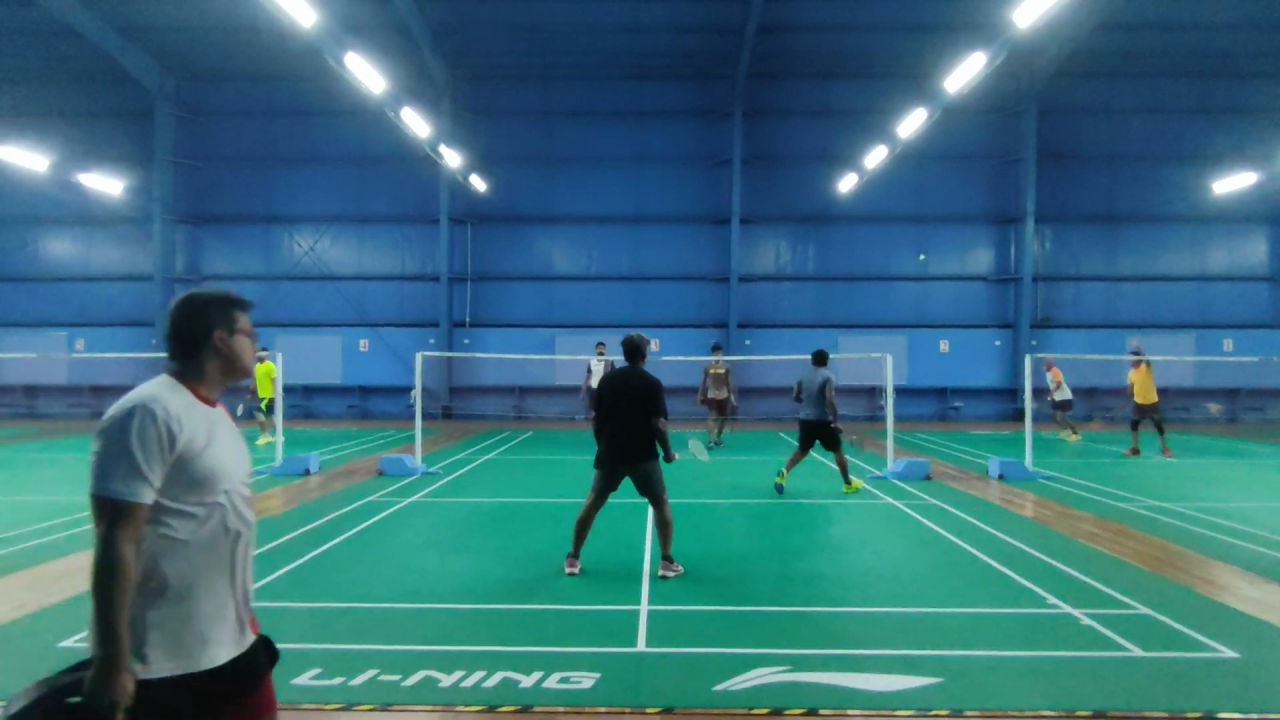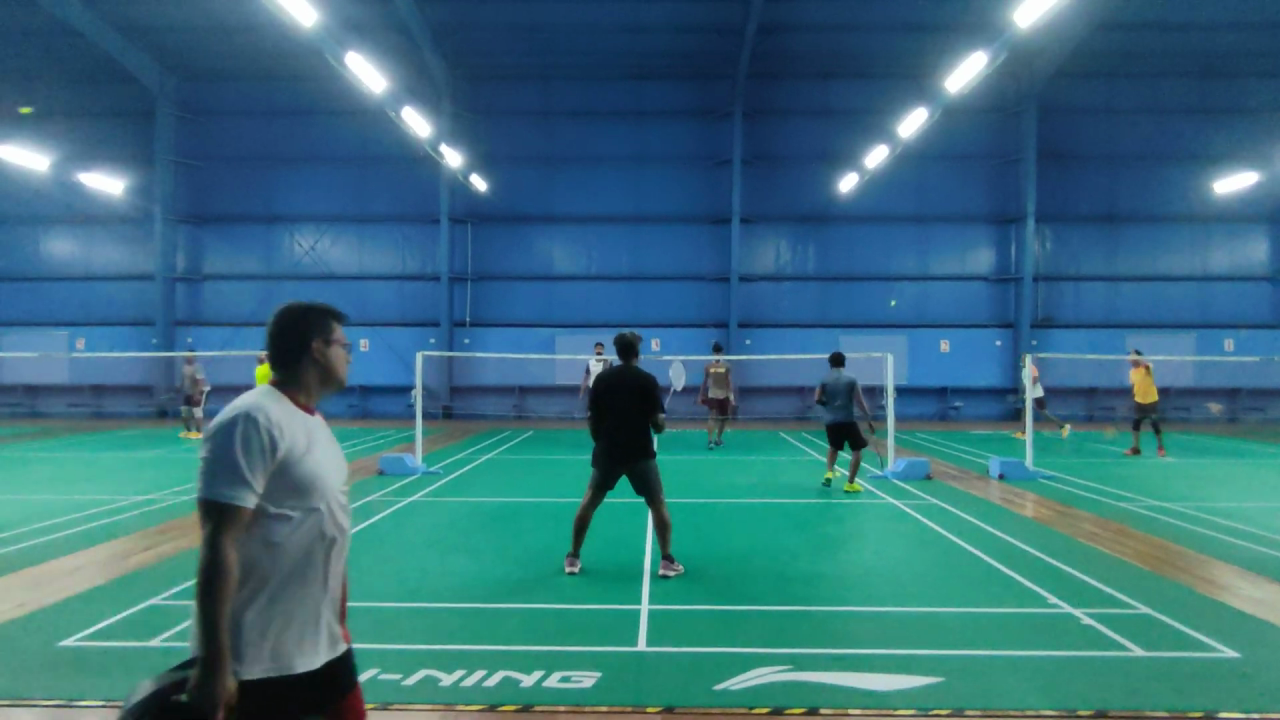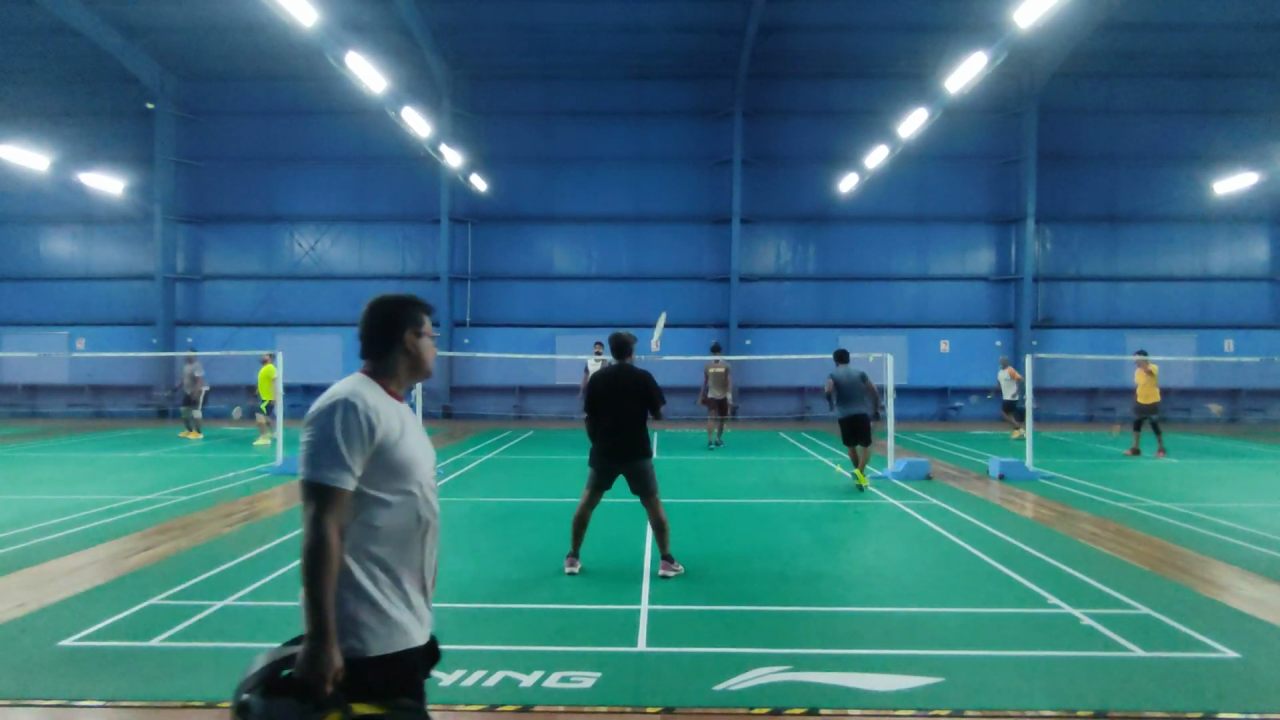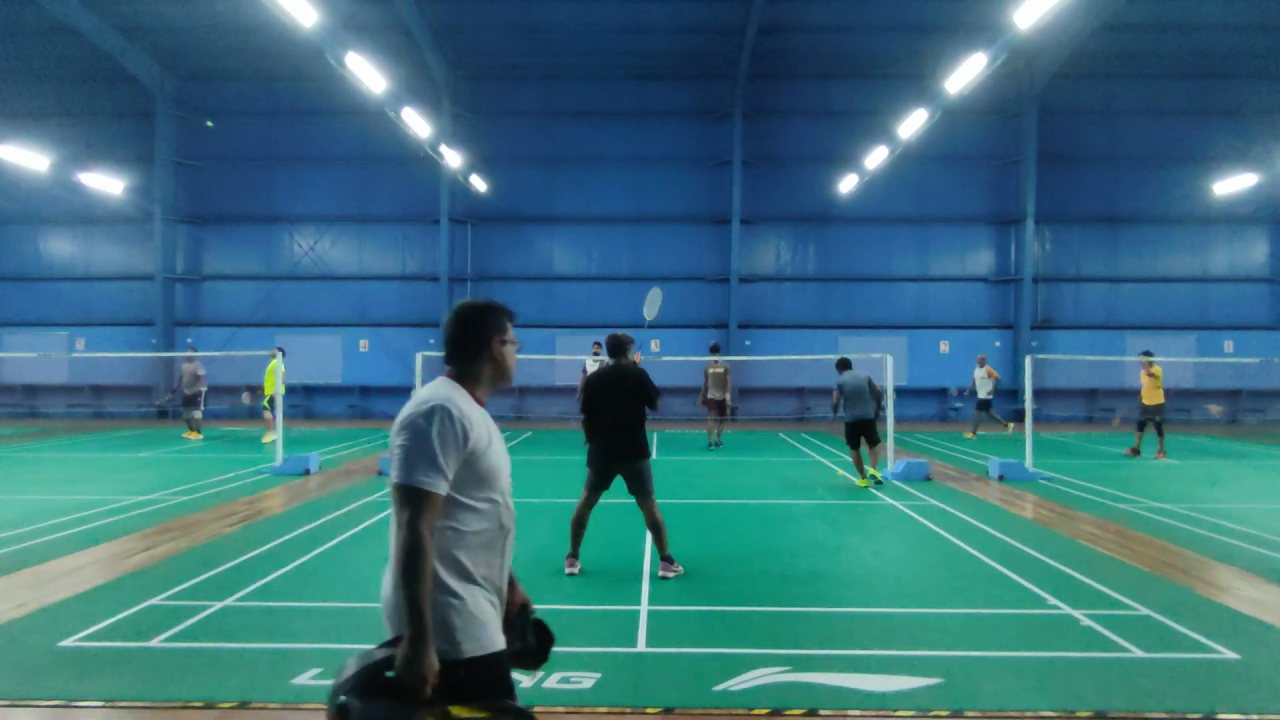
dt=0.2s
person 1, frame 1
left shoulder: (214, 413)
right shoulder: (149, 414)
right elbow: (116, 544)
right wrist: (111, 663)
left hip: (229, 637)
right hip: (162, 654)
person 1, frame 2
left shoulder: (311, 420)
right shoulder: (252, 422)
right elbow: (220, 547)
right wrist: (214, 664)
left hip: (321, 642)
right hip: (258, 656)
person 1, frame 3
left shoulder: (396, 408)
right shoulder: (349, 408)
right elbow: (322, 527)
right wrist: (320, 638)
left hip: (404, 621)
right hip: (369, 629)
person 1, frame 4
left shoulder: (467, 410)
right shoulder: (441, 413)
right elbow: (415, 531)
left wrist: (508, 587)
right wrist: (418, 639)
left hip: (467, 615)
right hip: (452, 624)
person 2, frame 1
left shoulder: (607, 379)
right shoulder: (652, 383)
left elbow: (596, 419)
right elbow: (658, 425)
right wrist: (667, 452)
left hip: (610, 455)
right hip: (643, 456)
left knee: (592, 504)
right knee: (661, 505)
left ankle: (573, 558)
right ankle: (666, 562)
person 2, frame 2
left shoulder: (601, 378)
right shoulder: (647, 380)
left elbow: (592, 418)
right elbow: (657, 422)
right wrist: (661, 424)
left hip: (607, 453)
right hip: (639, 454)
left knee: (589, 503)
right knee: (658, 504)
left ankle: (573, 557)
right ankle: (667, 561)
person 2, frame 3
left shoulder: (597, 378)
right shoulder: (643, 377)
left elbow: (588, 418)
right elbow: (658, 414)
left hip: (603, 452)
right hip: (636, 452)
left knee: (587, 502)
right knee: (653, 504)
left ankle: (573, 557)
right ankle: (666, 561)
person 2, frame 4
left shoulder: (594, 379)
right shoulder: (638, 375)
left elbow: (586, 419)
right elbow: (655, 404)
left hip: (601, 452)
right hip: (634, 452)
left knee: (585, 503)
right knee: (649, 505)
left ankle: (572, 558)
right ankle: (666, 561)
